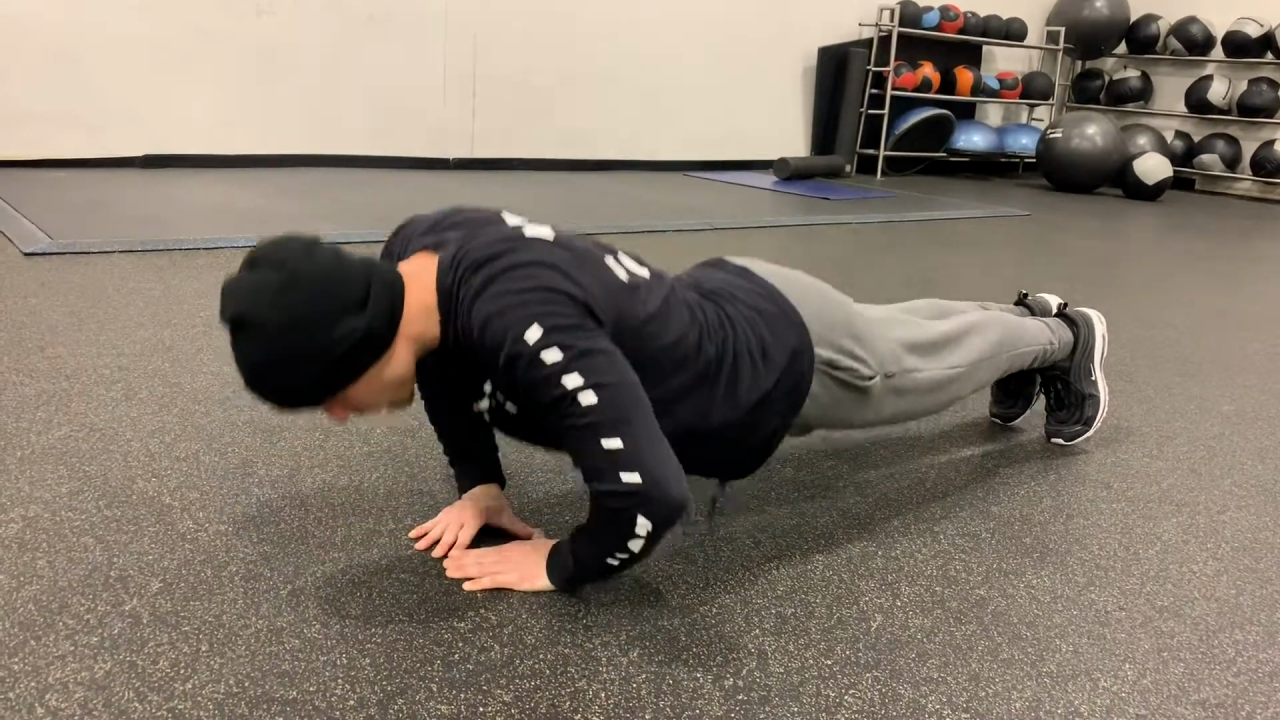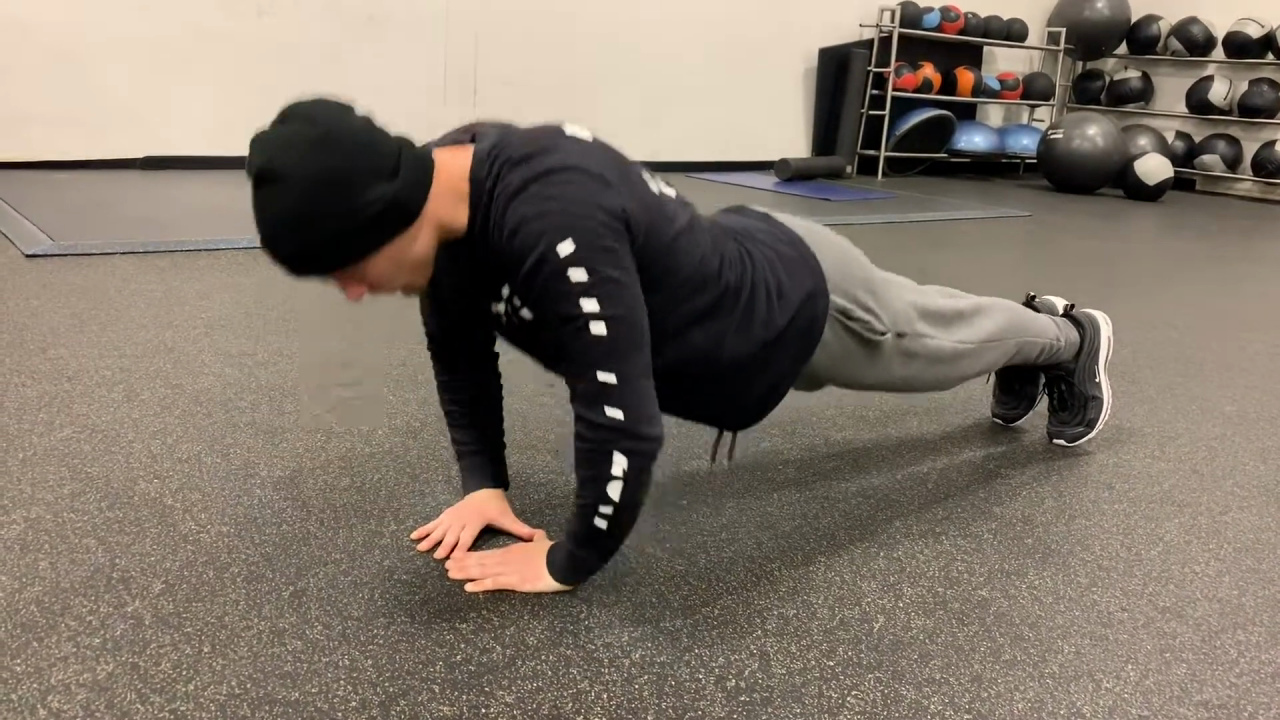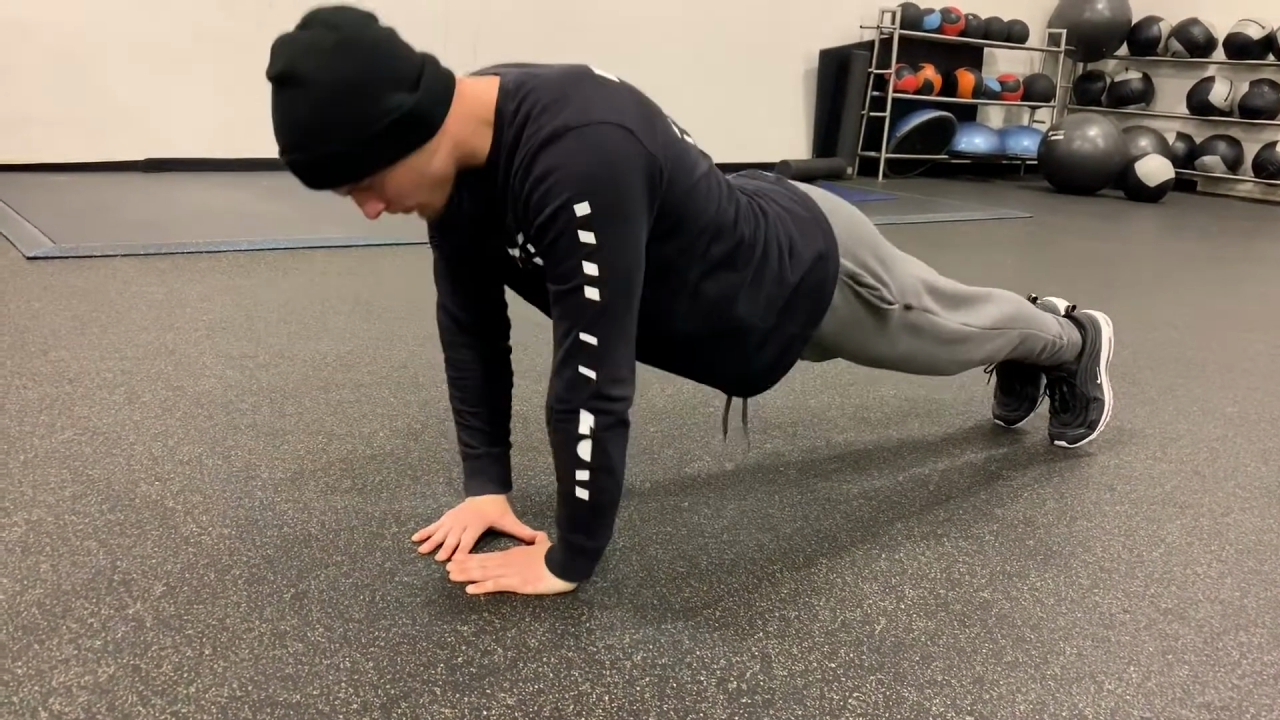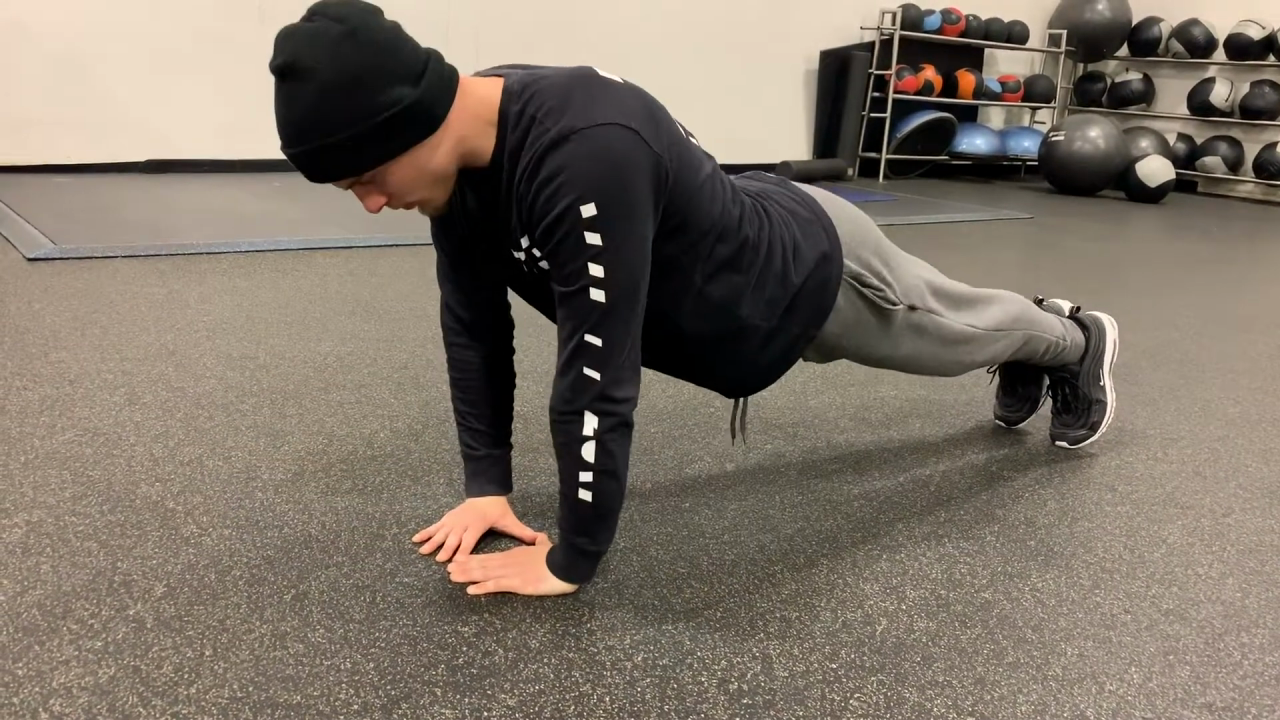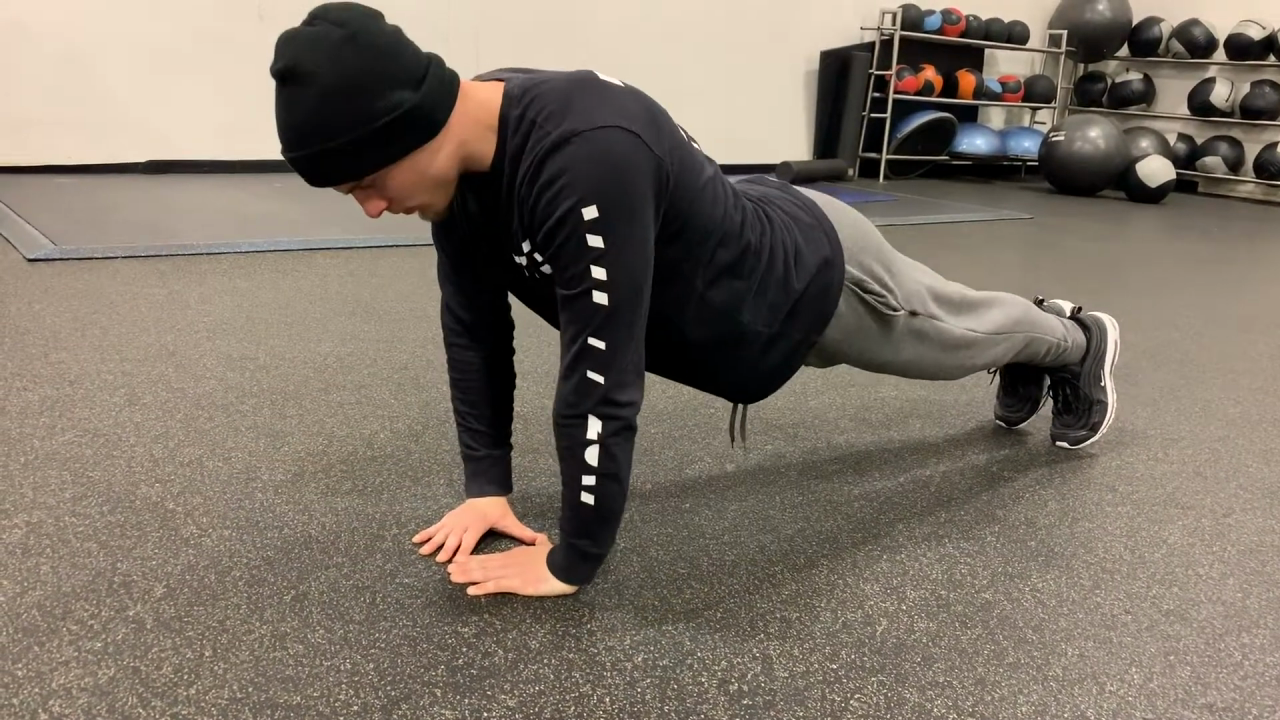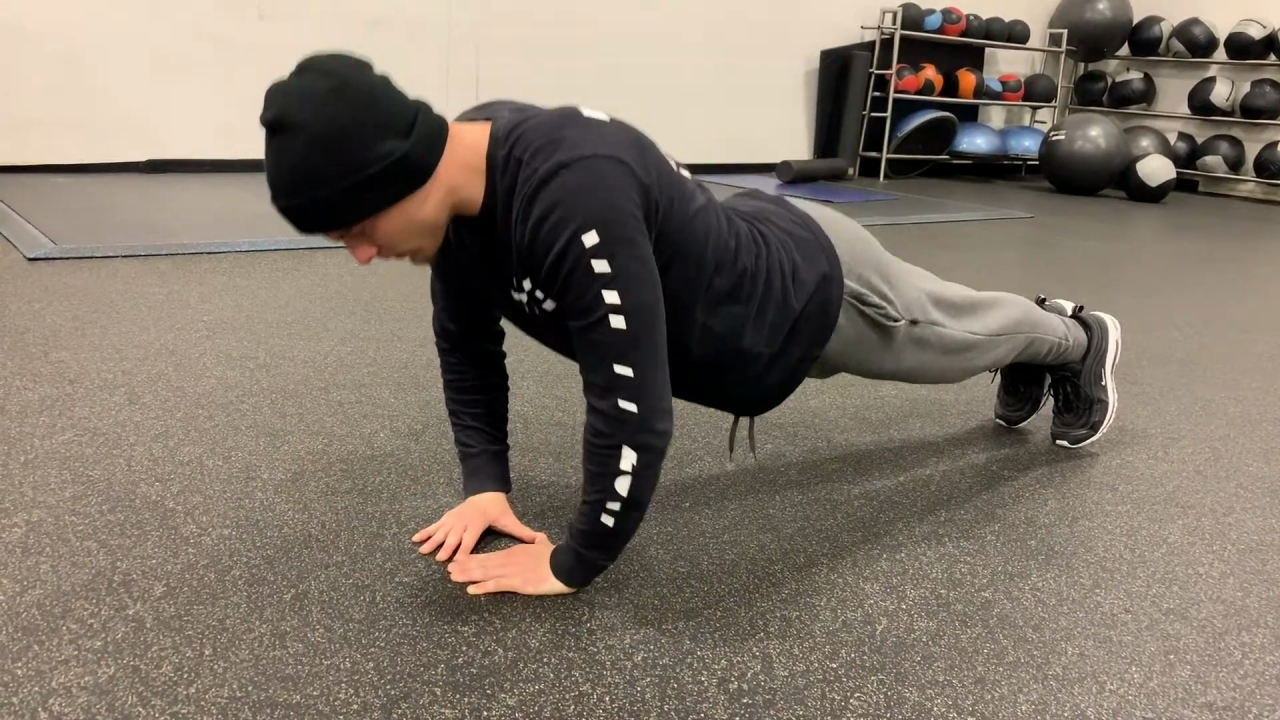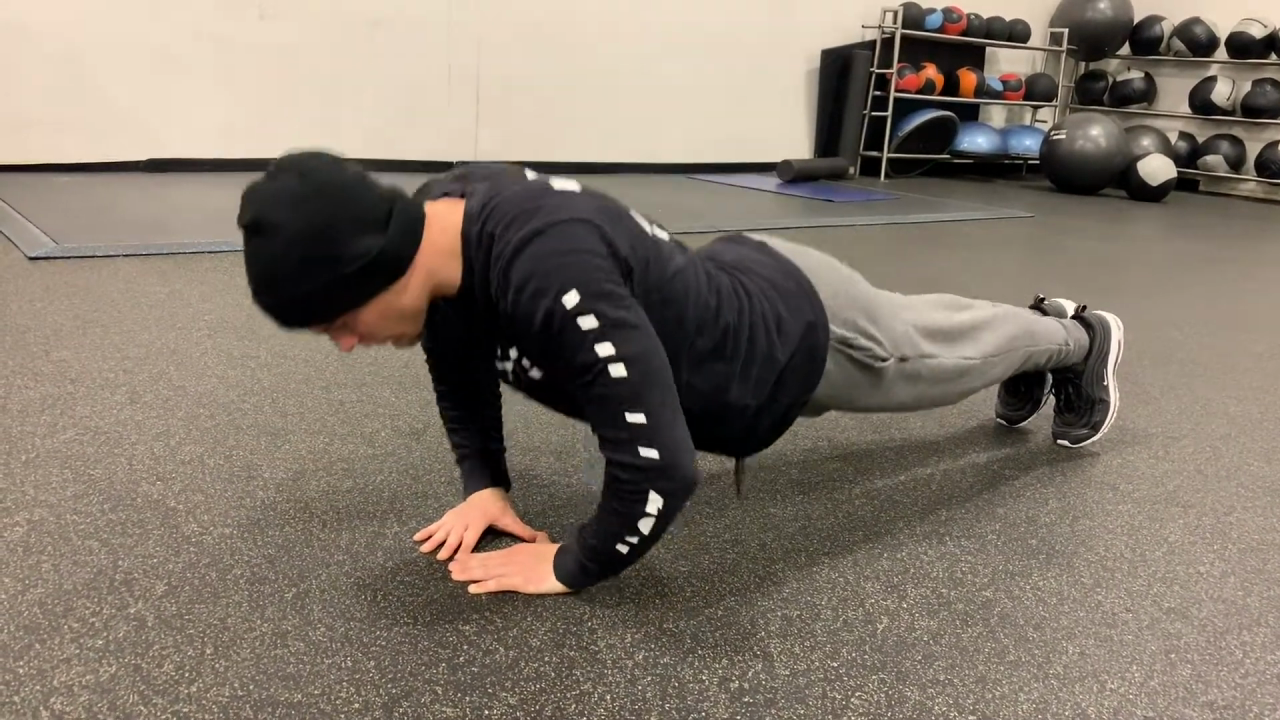
dt=0.2s
person 1, frame 1
left shoulder: (521, 320)
right shoulder: (412, 259)
left elbow: (651, 491)
right elbow: (453, 370)
left wrist: (556, 565)
right wrist: (479, 484)
left hip: (786, 354)
right hip: (718, 304)
left knee: (926, 359)
right knee: (904, 332)
left ankle: (1060, 338)
right ankle: (1021, 314)
person 1, frame 2
left shoulder: (554, 228)
right shoulder: (437, 183)
left elbow: (626, 425)
right elbow: (460, 339)
left wrist: (566, 563)
right wrist: (482, 481)
left hip: (799, 306)
right hip: (738, 267)
left knee: (941, 339)
right knee: (933, 327)
left ankle: (1067, 338)
right ankle: (1033, 320)
person 1, frame 3
left shoulder: (580, 158)
right shoulder: (460, 141)
left elbow: (594, 375)
right elbow: (470, 320)
left wrist: (568, 560)
right wrist: (485, 481)
left hip: (809, 272)
right hip: (748, 243)
left knee: (953, 330)
right knee: (950, 332)
left ankle: (1069, 343)
right ankle: (1035, 327)
person 1, frame 4
left shoulder: (587, 153)
right shoulder: (462, 146)
left elbow: (597, 376)
right elbow: (474, 324)
left wrist: (571, 563)
right wrist: (486, 487)
left hip: (812, 274)
right hip: (749, 255)
left knee: (954, 329)
right knee: (948, 331)
left ankle: (1073, 343)
right ankle: (1036, 338)
person 1, frame 5
left shoulder: (588, 156)
right shoulder: (463, 148)
left elbow: (602, 380)
right elbow: (474, 328)
left wrist: (571, 562)
right wrist: (486, 487)
left hip: (813, 278)
right hip: (751, 253)
left knee: (955, 336)
right knee: (952, 336)
left ankle: (1074, 343)
right ankle: (1039, 335)
person 1, frame 6
left shoulder: (575, 196)
right shoulder: (456, 178)
left elbow: (633, 409)
right elbow: (467, 339)
left wrist: (573, 566)
right wrist: (486, 486)
left hip: (813, 292)
right hip: (748, 260)
left knee: (954, 338)
right knee: (952, 335)
left ankle: (1075, 342)
right ankle: (1037, 331)
person 1, frame 7
left shoulder: (552, 273)
right shoulder: (436, 229)
left elbow: (660, 462)
right elbow: (461, 362)
left wrist: (570, 568)
right wrist: (484, 486)
left hip: (801, 333)
right hip: (734, 289)
left knee: (946, 355)
right knee: (933, 339)
left ankle: (1076, 339)
right ankle: (1037, 320)
